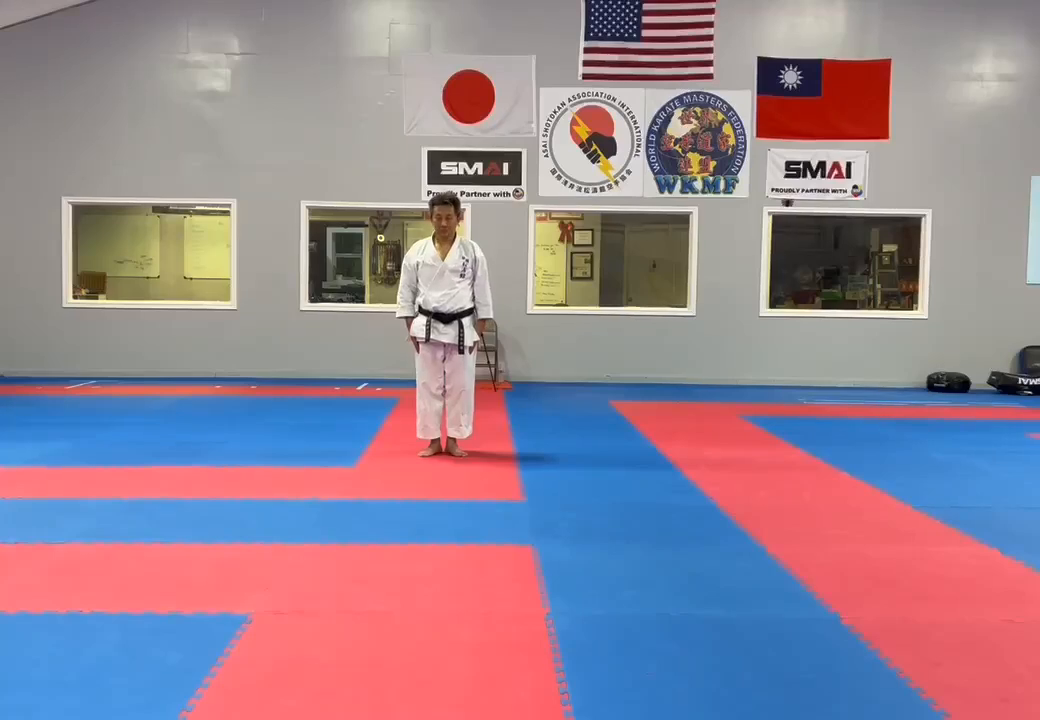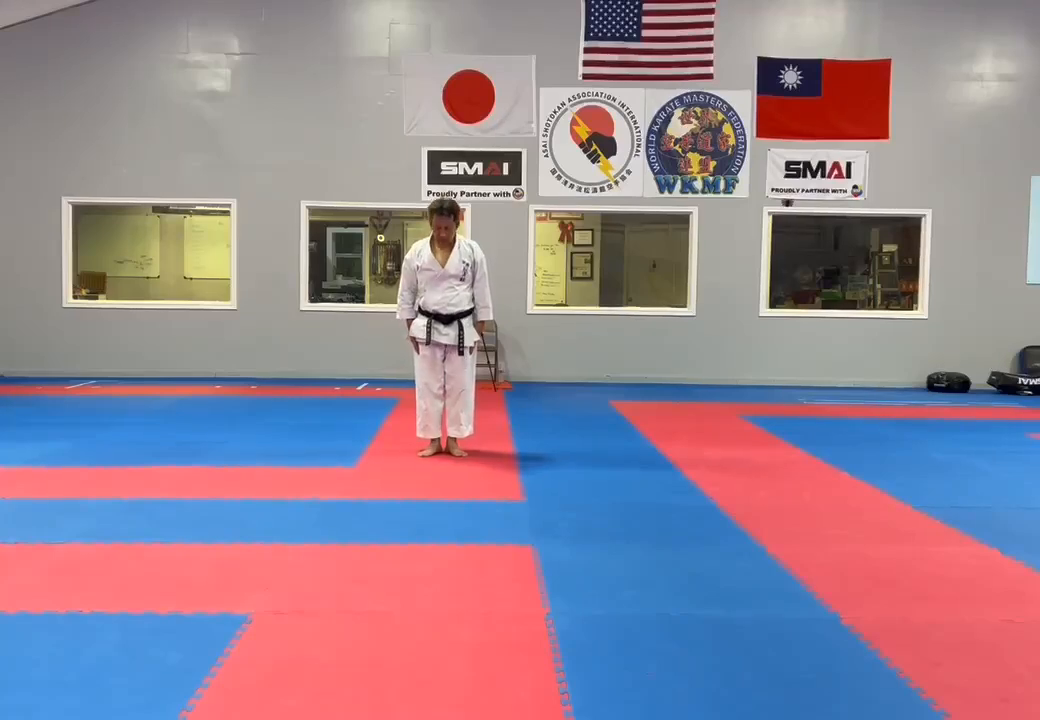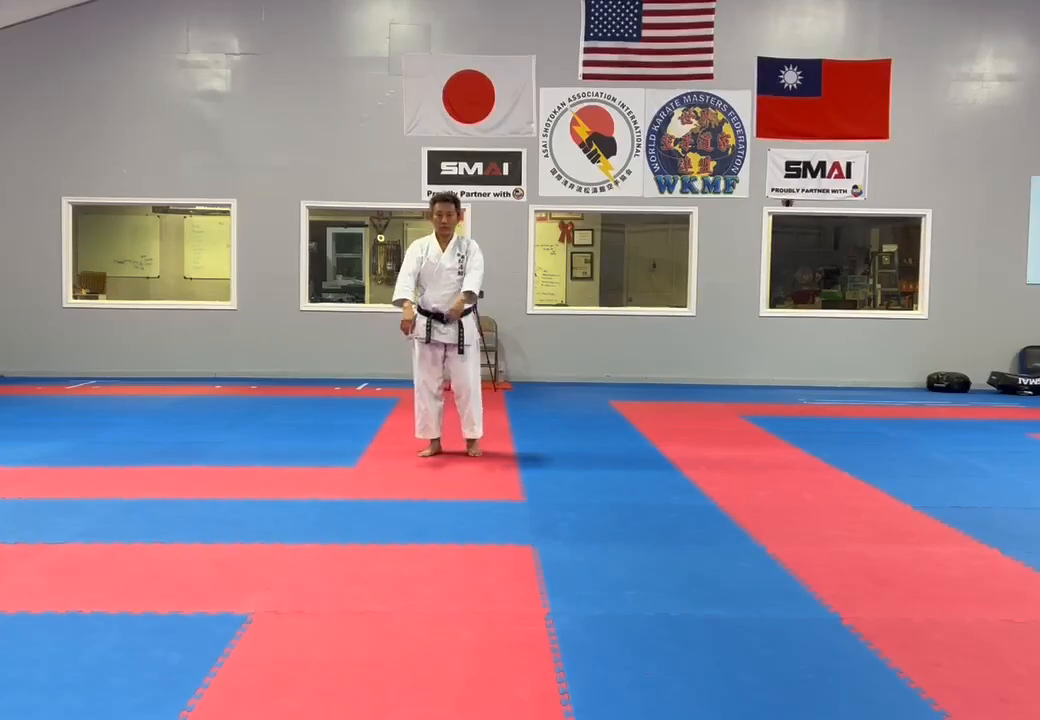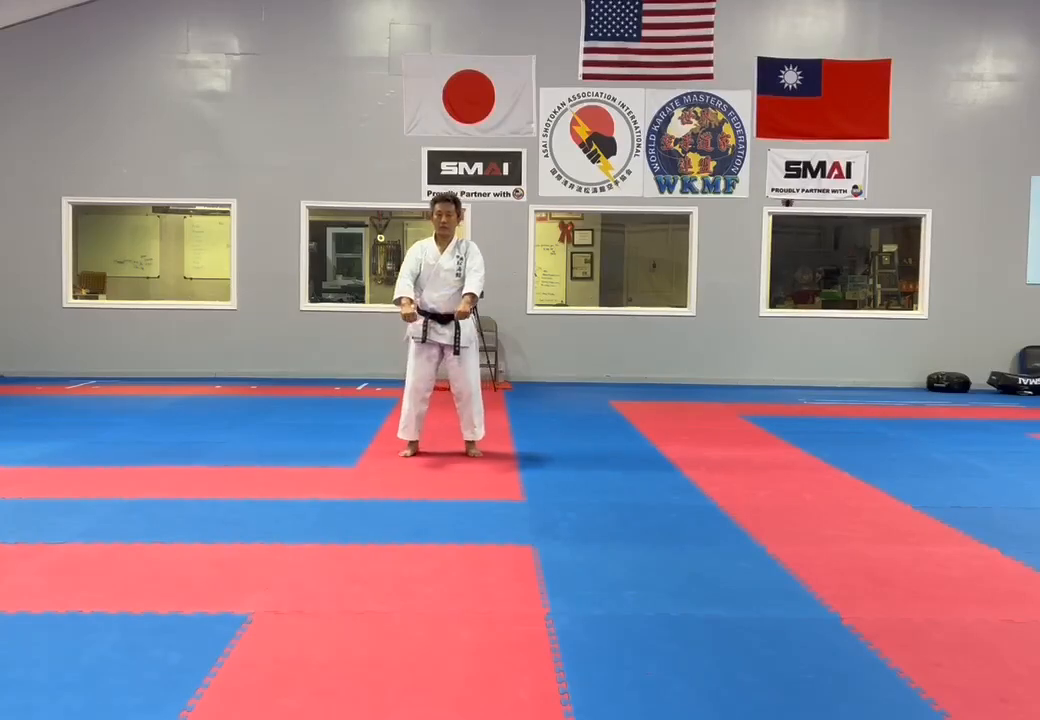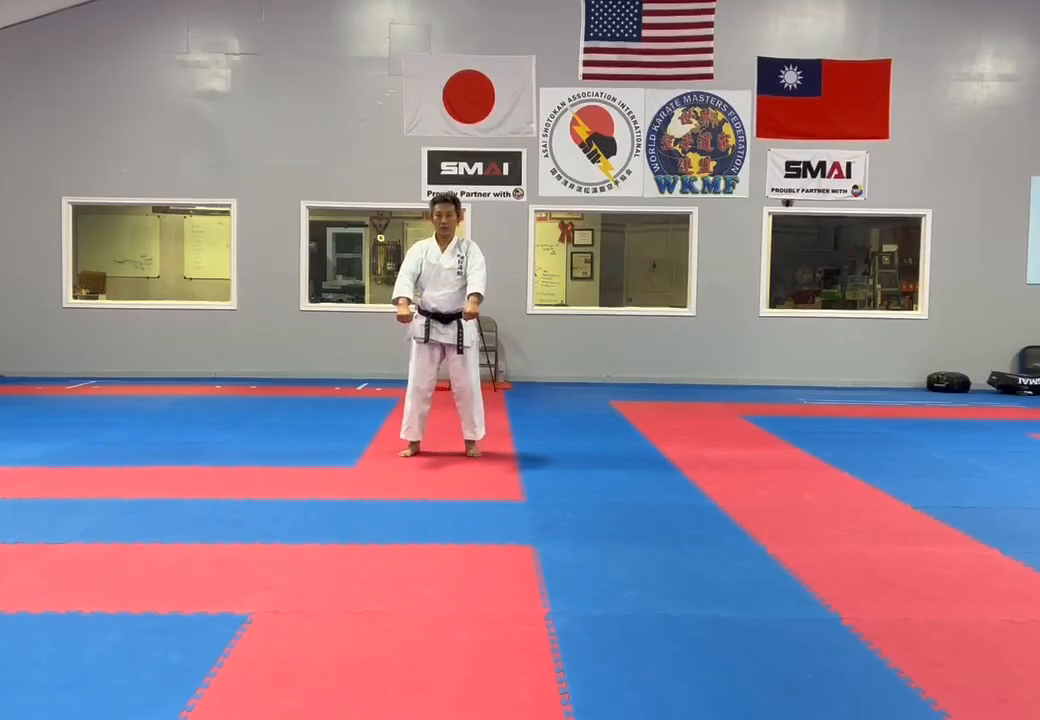
dt=1s
person 1, frame 1
left shoulder: (472, 250)
right shoulder: (417, 251)
left elbow: (482, 292)
right elbow: (406, 291)
left wrist: (479, 330)
right wrist: (411, 328)
left hip: (461, 327)
right hip: (427, 327)
left knee: (460, 385)
right knee: (429, 385)
left ankle: (453, 440)
right ankle: (434, 440)
person 1, frame 2
left shoulder: (472, 251)
right shoulder: (417, 252)
left elbow: (481, 292)
right elbow: (406, 292)
left wrist: (478, 329)
right wrist: (411, 328)
left hip: (461, 328)
right hip: (427, 328)
left knee: (460, 385)
right knee: (428, 384)
left ankle: (453, 439)
right ankle: (433, 440)
person 1, frame 3
left shoulder: (469, 247)
right shoulder: (419, 247)
left elbow: (474, 277)
right elbow: (406, 278)
left wrist: (461, 302)
right wrist: (407, 309)
left hip: (462, 326)
right hip: (427, 325)
left knee: (467, 384)
right knee: (427, 385)
left ankle: (472, 438)
right ankle: (433, 440)
person 1, frame 4
left shoulder: (469, 249)
right shoulder: (419, 249)
left elbow: (475, 279)
right elbow: (406, 279)
left wrist: (467, 303)
right wrist: (406, 304)
left hip: (459, 326)
right hip: (424, 325)
left knee: (466, 385)
right knee: (417, 385)
left ankle: (471, 440)
right ankle: (412, 440)
person 1, frame 5
left shoulder: (469, 249)
right shoulder: (419, 249)
left elbow: (477, 278)
right elbow: (405, 278)
left wrist: (473, 302)
right wrist: (403, 305)
left hip: (459, 326)
right hip: (426, 325)
left knee: (467, 385)
right knee: (419, 385)
left ankle: (471, 440)
right ankle: (413, 441)
